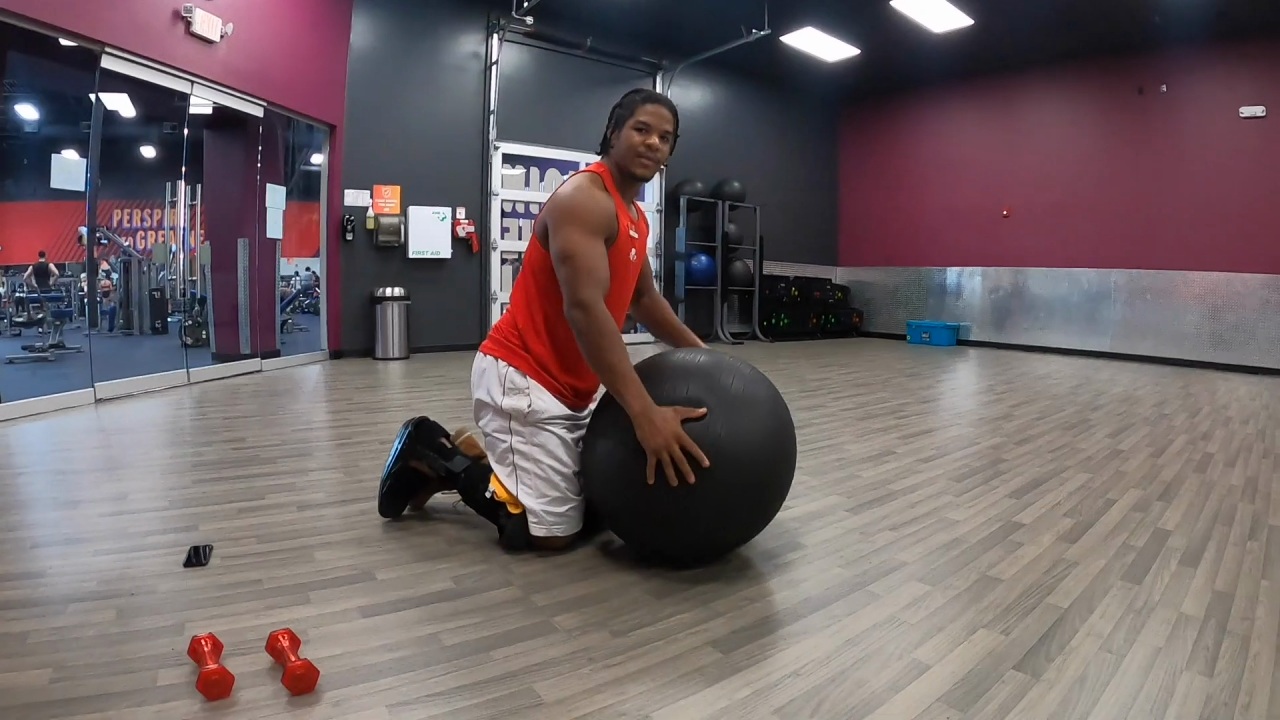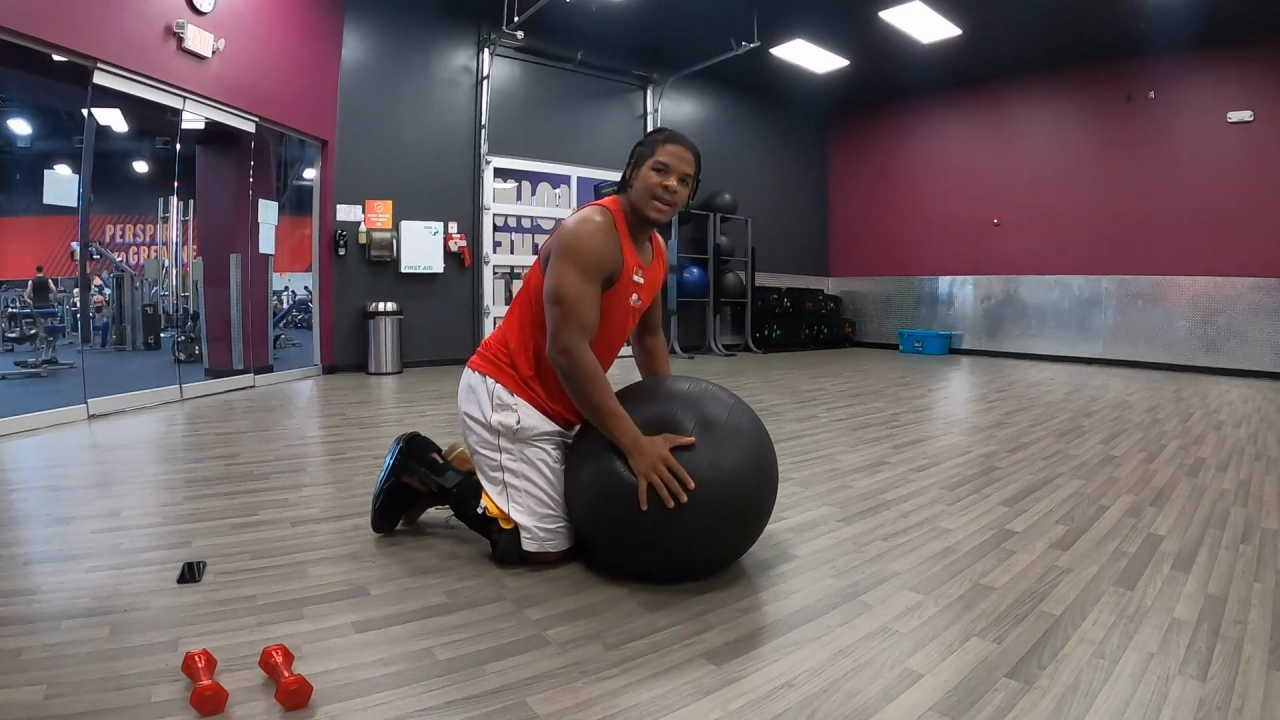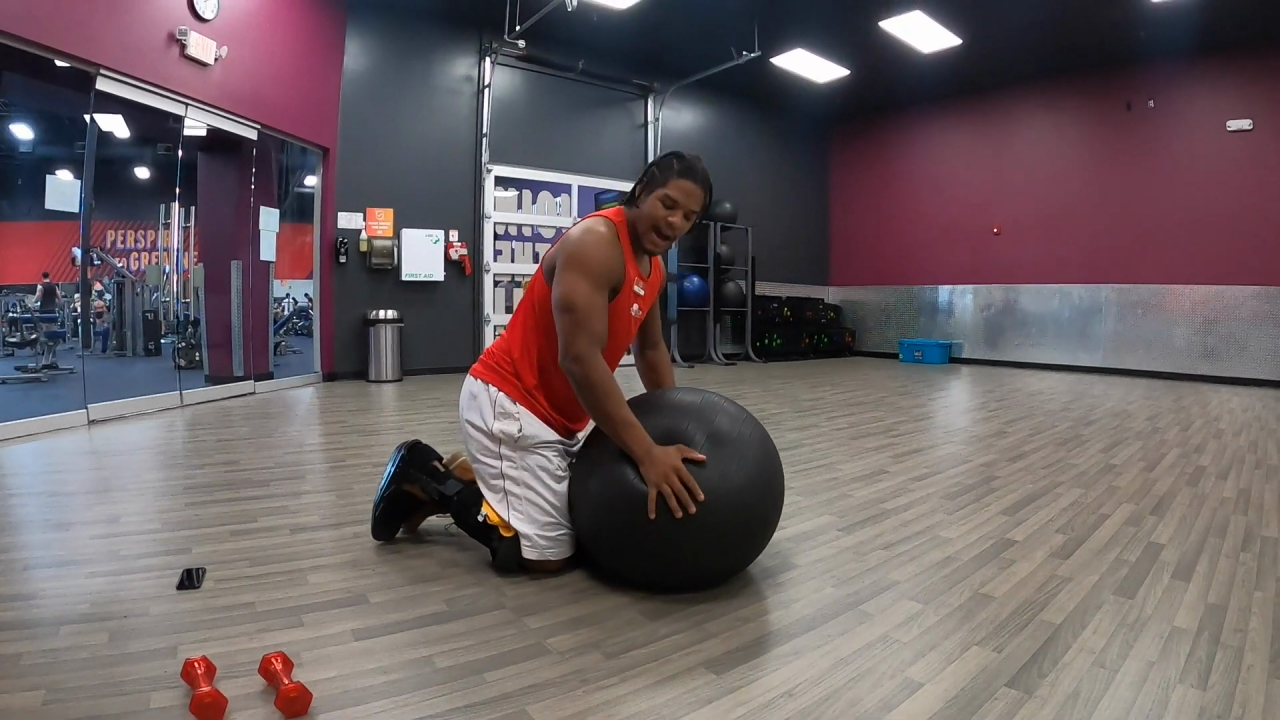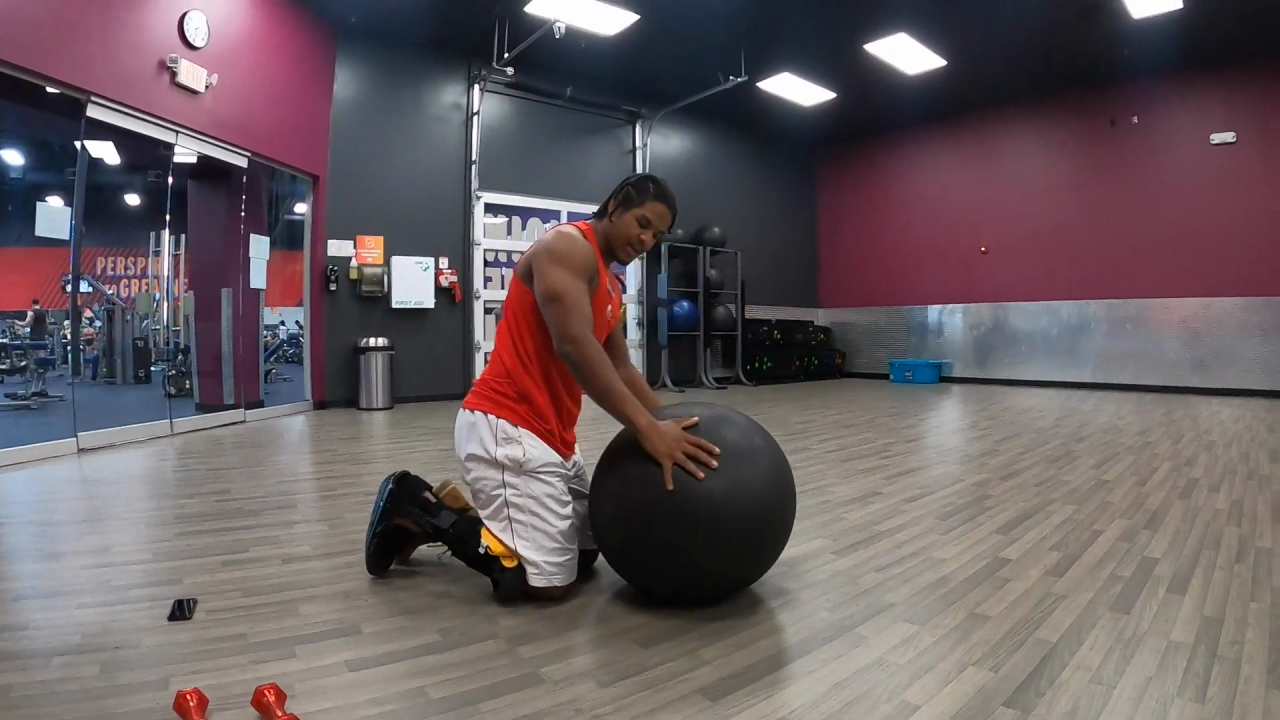
dt=0.5s
person 1, frame 1
left shoulder: (635, 216)
right shoulder: (585, 198)
left elbow: (643, 297)
right elbow: (583, 308)
left wrist: (696, 350)
right wrist: (645, 413)
left hip: (569, 385)
right hip: (522, 376)
right knee: (555, 531)
left ankle: (469, 456)
right ankle: (437, 456)
person 1, frame 2
left shoulder: (656, 254)
right shoulder: (591, 232)
left elbow: (648, 336)
right elbow: (566, 349)
right wrist: (634, 443)
left hip: (556, 402)
right hip: (509, 392)
right knee: (545, 546)
left ankle: (461, 467)
right ankle: (428, 471)
person 1, frame 3
left shoulder: (653, 268)
right shoulder: (594, 242)
left elbow: (651, 349)
right elbow: (579, 359)
right wrist: (647, 453)
left hip: (558, 412)
right hip: (510, 401)
right knee: (545, 554)
left ankle: (464, 477)
right ankle: (429, 480)
person 1, frame 4
left shoulder: (608, 281)
right shoulder: (567, 245)
left elbow: (621, 368)
right elbow: (574, 345)
left wrist: (667, 424)
right wrist: (647, 428)
left hip: (550, 432)
right hip: (507, 426)
left knee: (582, 555)
right knee: (548, 580)
left ankle: (456, 509)
right ankle: (422, 511)
